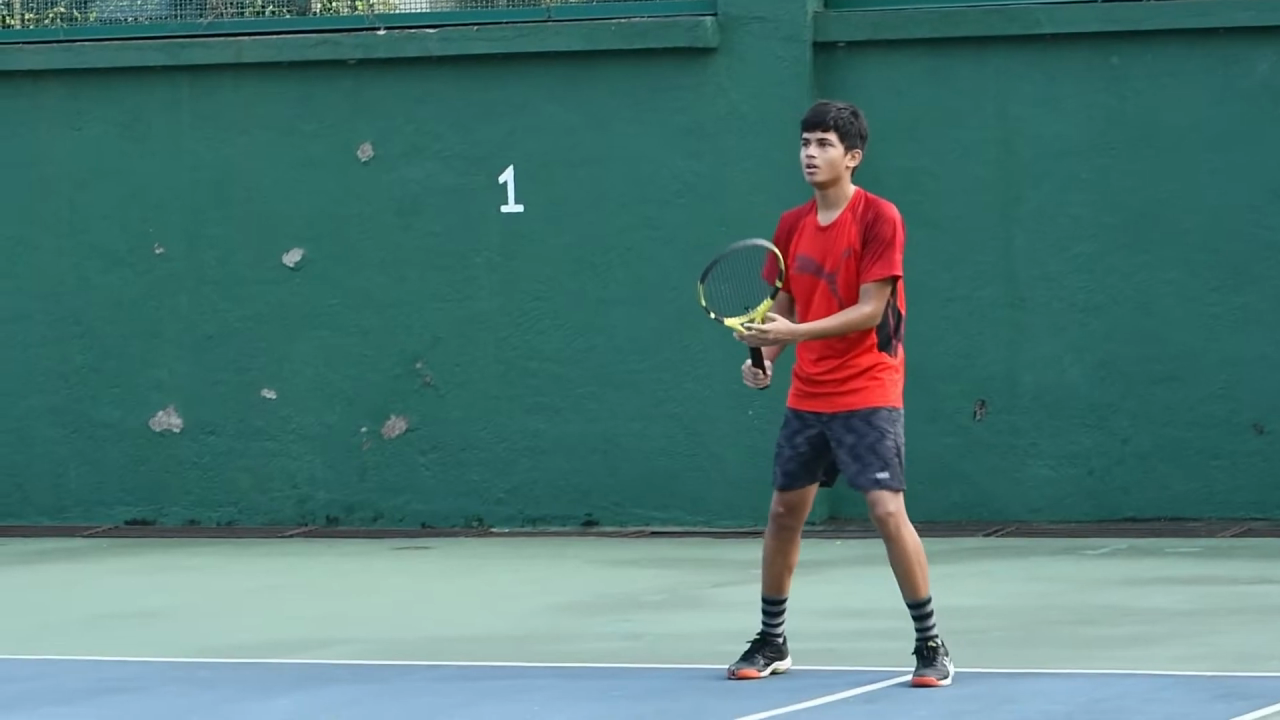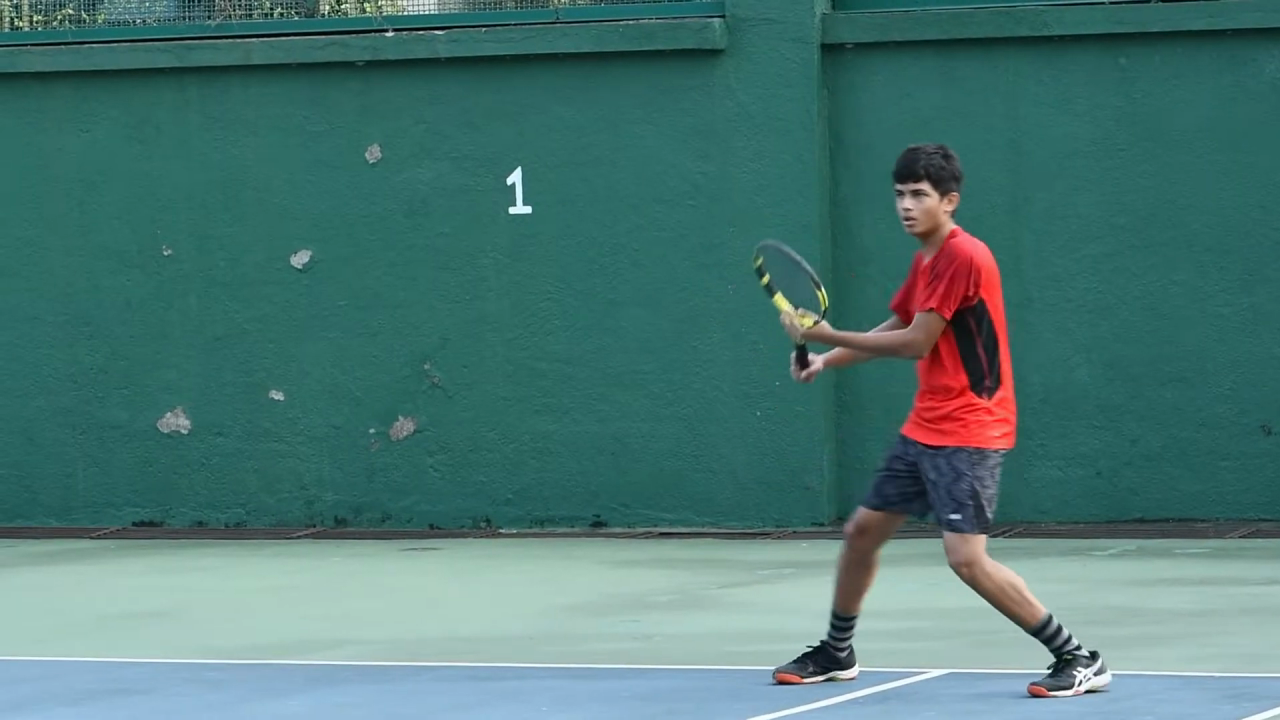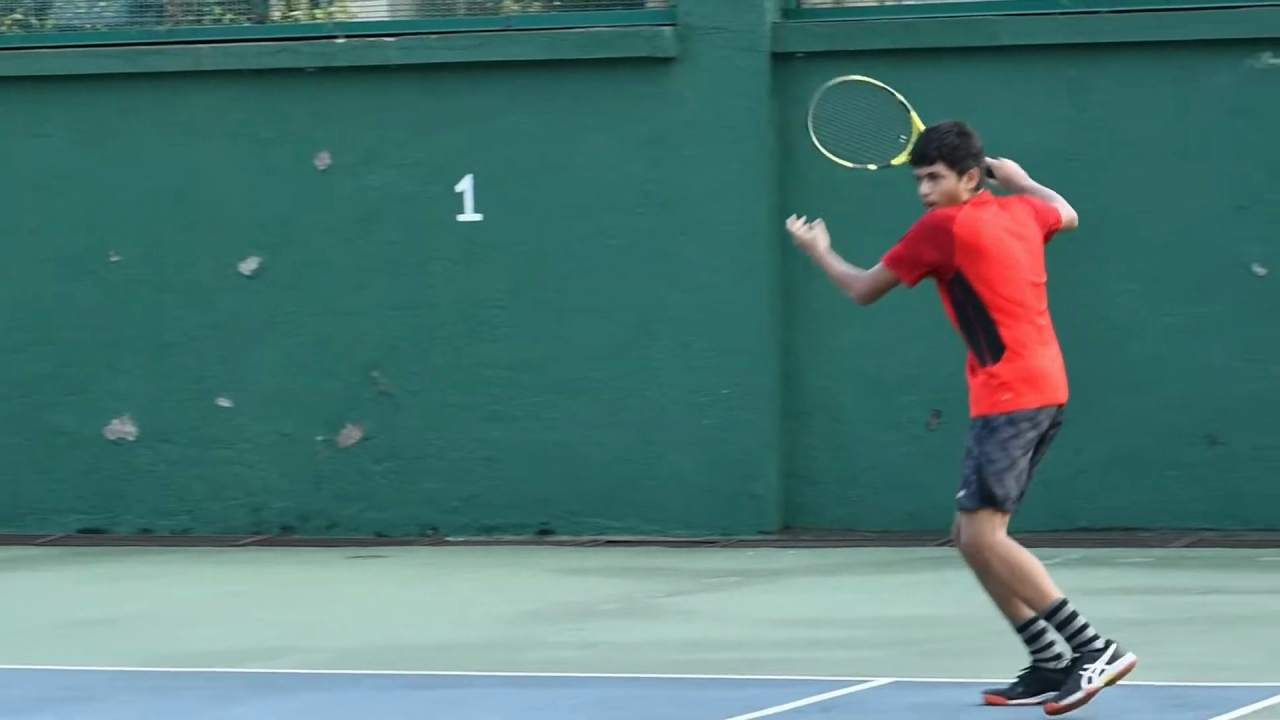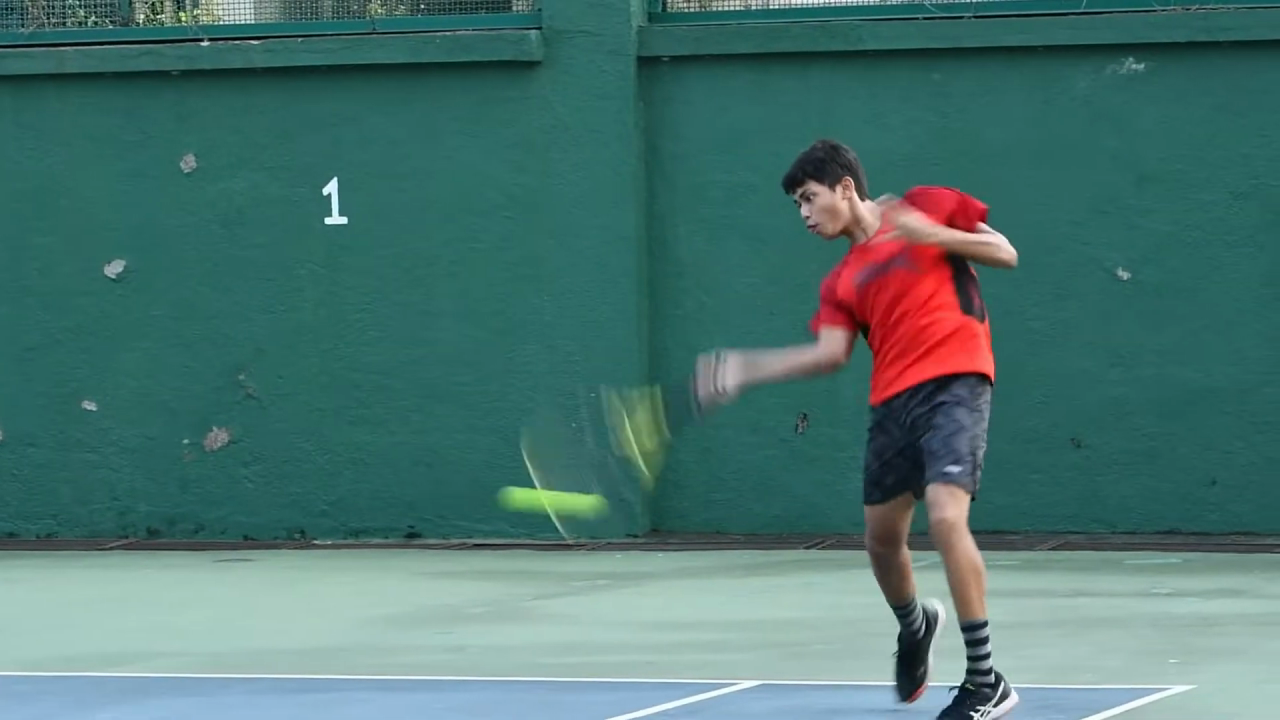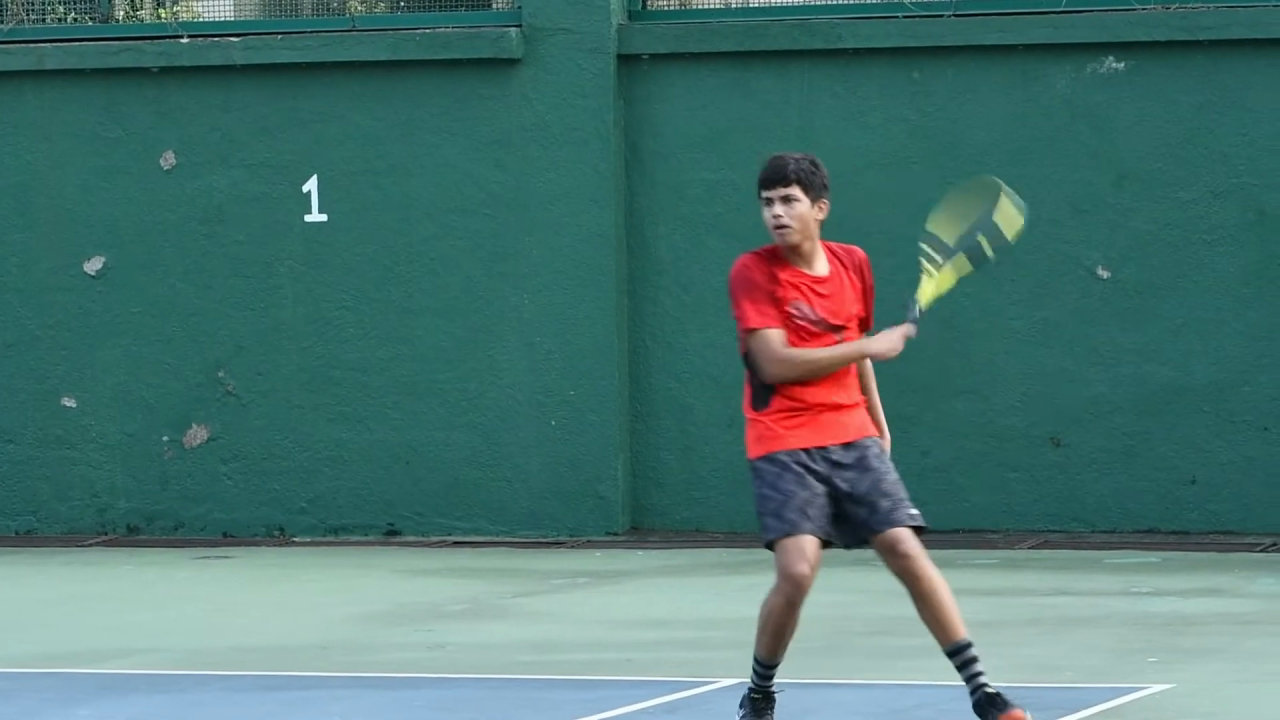
dt=1s
person 1, frame 1
left shoulder: (880, 217)
right shoulder: (790, 226)
left elbow: (871, 311)
left wrist: (792, 332)
right wrist: (764, 354)
left hip: (868, 396)
right hip: (807, 397)
left knee: (888, 513)
right knee: (783, 514)
left ankle: (931, 645)
right ankle: (772, 640)
person 1, frame 2
left shoulder: (960, 254)
right shoulder: (924, 260)
left elbow: (917, 343)
right elbow: (898, 326)
left wrist: (832, 338)
right wrist: (828, 357)
left hip: (971, 432)
right hip: (923, 429)
left knee: (966, 559)
right knee: (862, 532)
left ankle: (1080, 659)
right ankle: (836, 650)
person 1, frame 3
left shoulder: (941, 227)
right shoulder: (1022, 210)
left elbow: (861, 289)
right elbow: (1063, 212)
left wrist: (820, 250)
right wrist: (1019, 178)
left hip: (1012, 399)
right hip: (1037, 393)
left knee: (985, 539)
right knee: (971, 537)
left ankle: (1097, 650)
right ankle: (1051, 664)
person 1, frame 4
left shoulder: (925, 203)
right shoulder: (841, 277)
left elbow: (1005, 254)
right elbow: (829, 353)
left wrist: (932, 233)
right wrist: (745, 369)
left hip: (954, 380)
right hip: (892, 398)
left knee: (946, 518)
right knee: (881, 538)
right ankle: (915, 622)
person 1, frame 5
left shoulder: (853, 264)
right shoulder: (753, 273)
right elbow: (777, 366)
left wrist: (878, 425)
right wrist: (869, 348)
left hip: (853, 439)
right hip: (782, 447)
left knee: (908, 552)
right knee: (797, 569)
